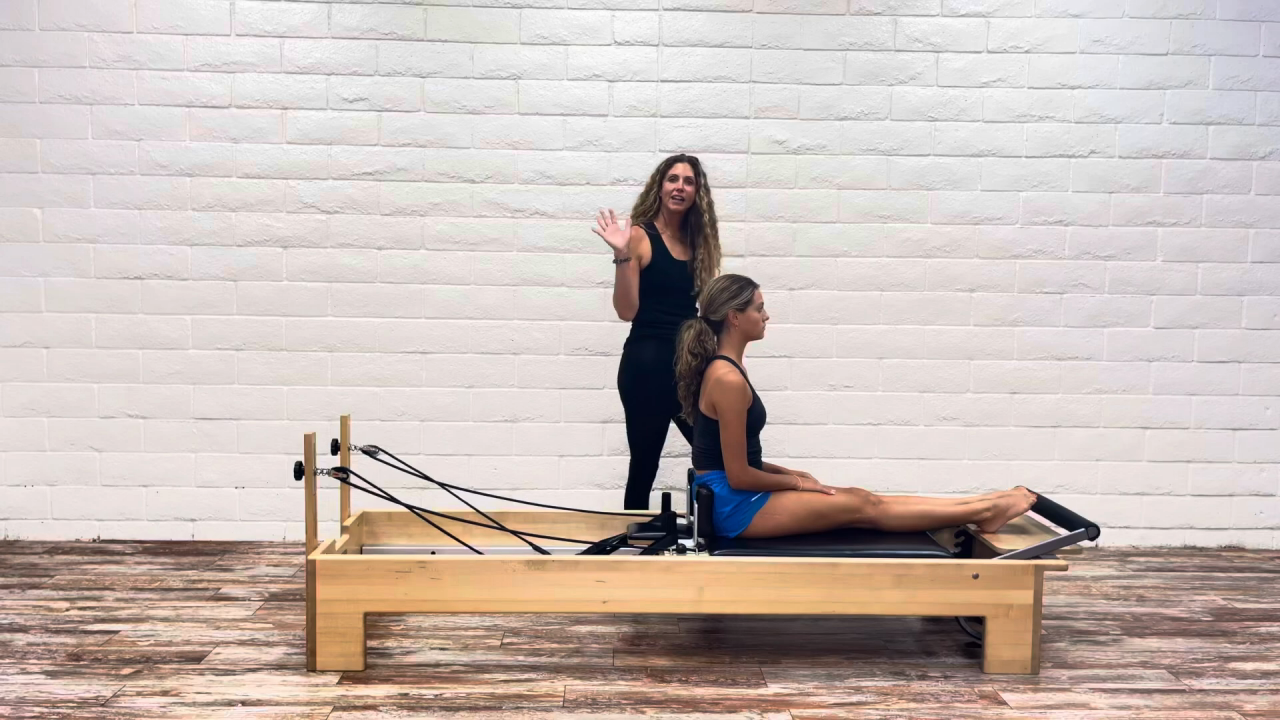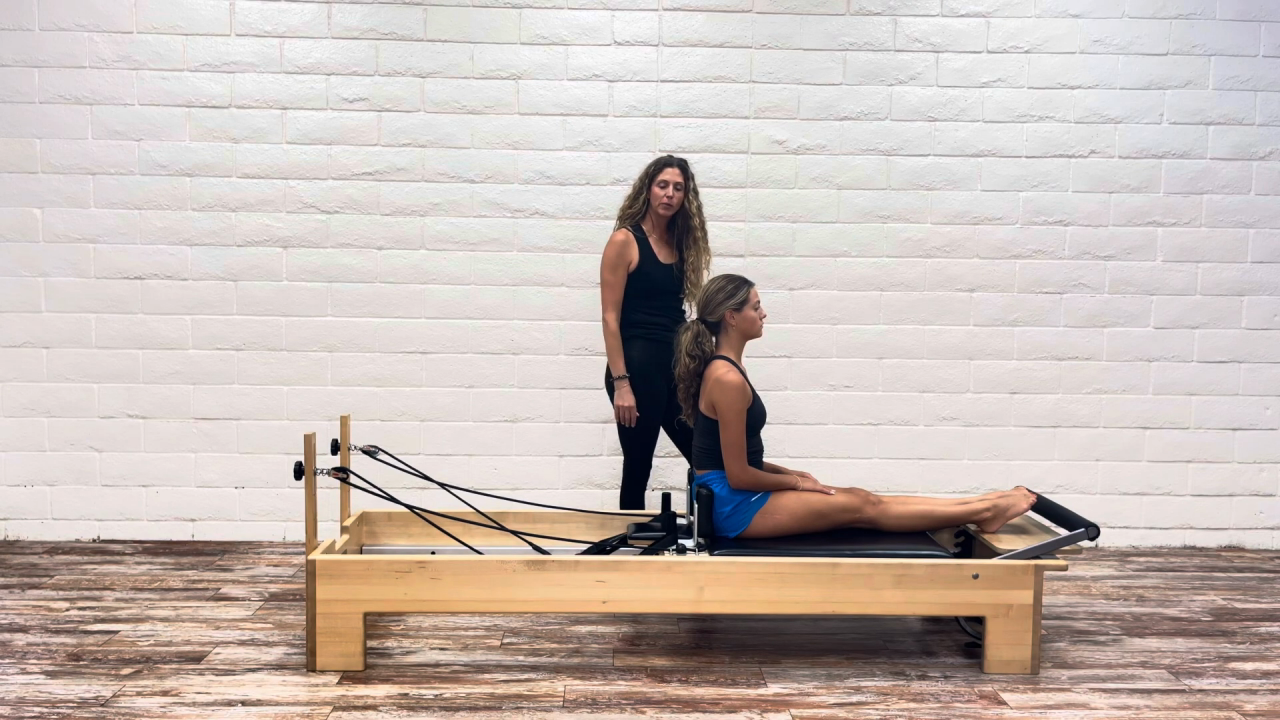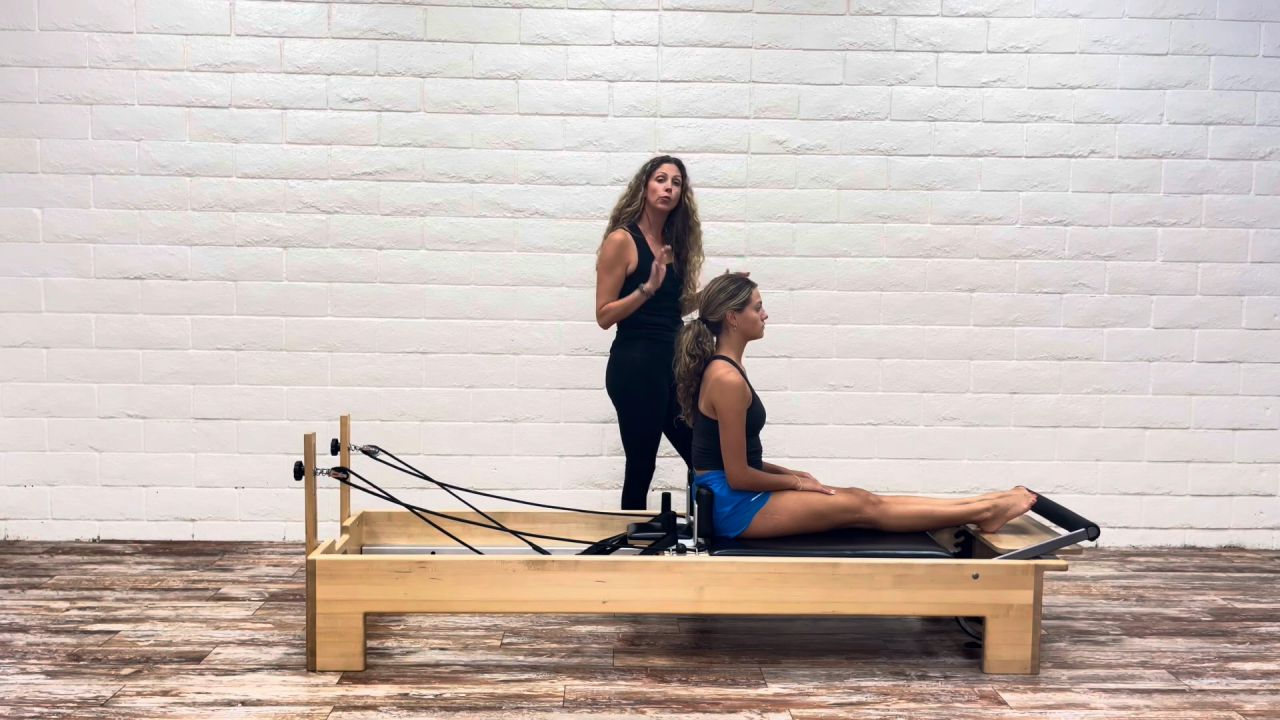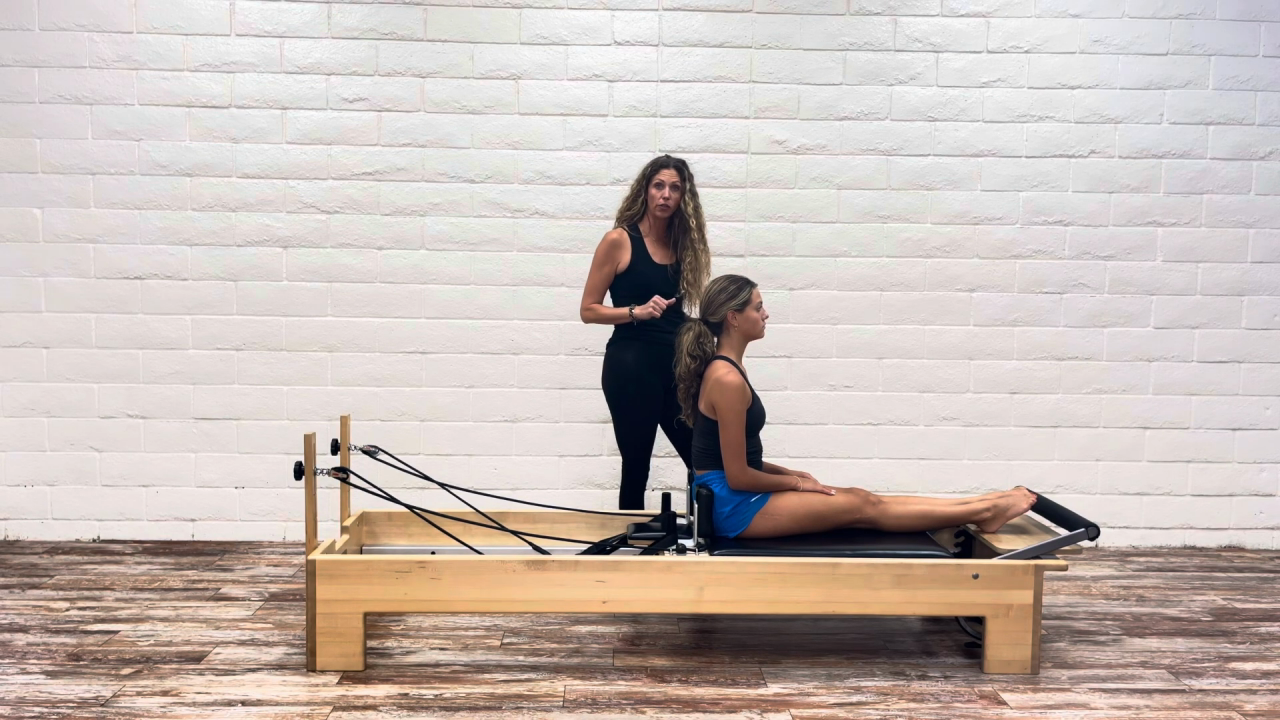
dt=1s
person 1, frame 1
left shoulder: (724, 369)
right shoulder: (728, 380)
right elbow: (739, 476)
left wrist: (787, 474)
right wrist: (796, 483)
left hip: (732, 494)
right hip: (733, 505)
left knee: (858, 497)
right knee: (862, 507)
left ankle: (979, 507)
right ankle: (982, 513)
person 1, frame 2
left shoulder: (724, 368)
right shoulder: (728, 380)
right elbow: (739, 475)
left wrist: (788, 474)
right wrist: (795, 482)
left hip: (732, 494)
right hip: (733, 504)
left knee: (858, 497)
right knee: (861, 507)
left ankle: (980, 505)
right ankle: (982, 513)
person 1, frame 3
left shoulder: (723, 369)
right shoulder: (728, 380)
right elbow: (739, 476)
left wrist: (788, 474)
right wrist: (795, 482)
left hip: (730, 494)
right hip: (733, 504)
left knee: (858, 498)
right knee: (862, 507)
left ankle: (980, 506)
right ankle: (982, 513)
person 1, frame 4
left shoulder: (724, 368)
right shoulder: (727, 380)
right elbow: (738, 476)
left wrist: (788, 474)
right wrist: (796, 483)
left hip: (732, 494)
right hip: (733, 505)
left knee: (858, 498)
right knee: (861, 507)
left ankle: (979, 505)
right ankle: (982, 512)
person 2, frame 1
left shoulder: (697, 240)
right shoulder: (639, 237)
right elbow: (627, 311)
right wrist: (623, 256)
right hip: (647, 362)
right knee: (644, 466)
person 2, frame 2
left shoulder: (680, 242)
right shoulder: (624, 241)
right elbow: (610, 318)
right wrist: (620, 382)
left hip: (676, 362)
right hip: (639, 363)
right knee: (638, 467)
person 2, frame 3
left shoulder: (672, 241)
right shoulder: (621, 240)
right elbow: (604, 316)
right wrist: (648, 287)
left hip: (671, 361)
right hip: (633, 363)
right knee: (641, 466)
person 2, frame 4
left shoulder: (681, 243)
right shoulder: (619, 240)
right elbow: (588, 310)
right wrist: (637, 311)
left hip: (674, 363)
right hip: (631, 365)
right knee: (636, 467)
